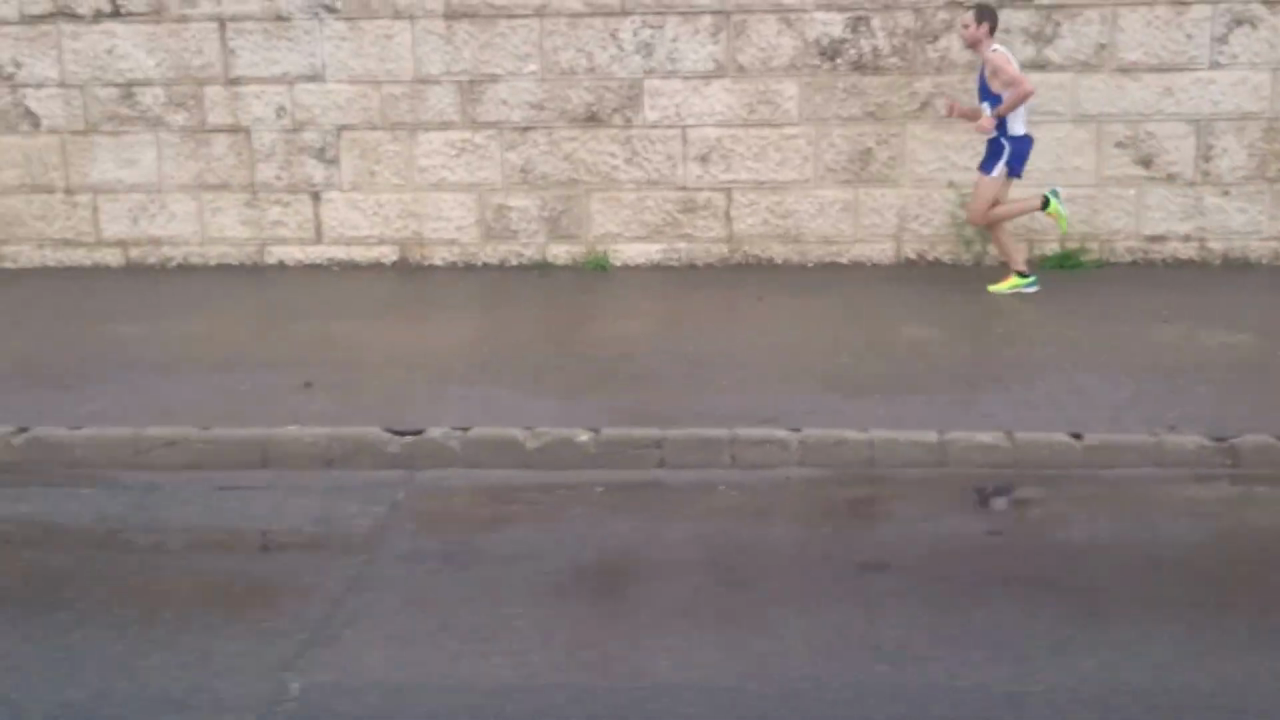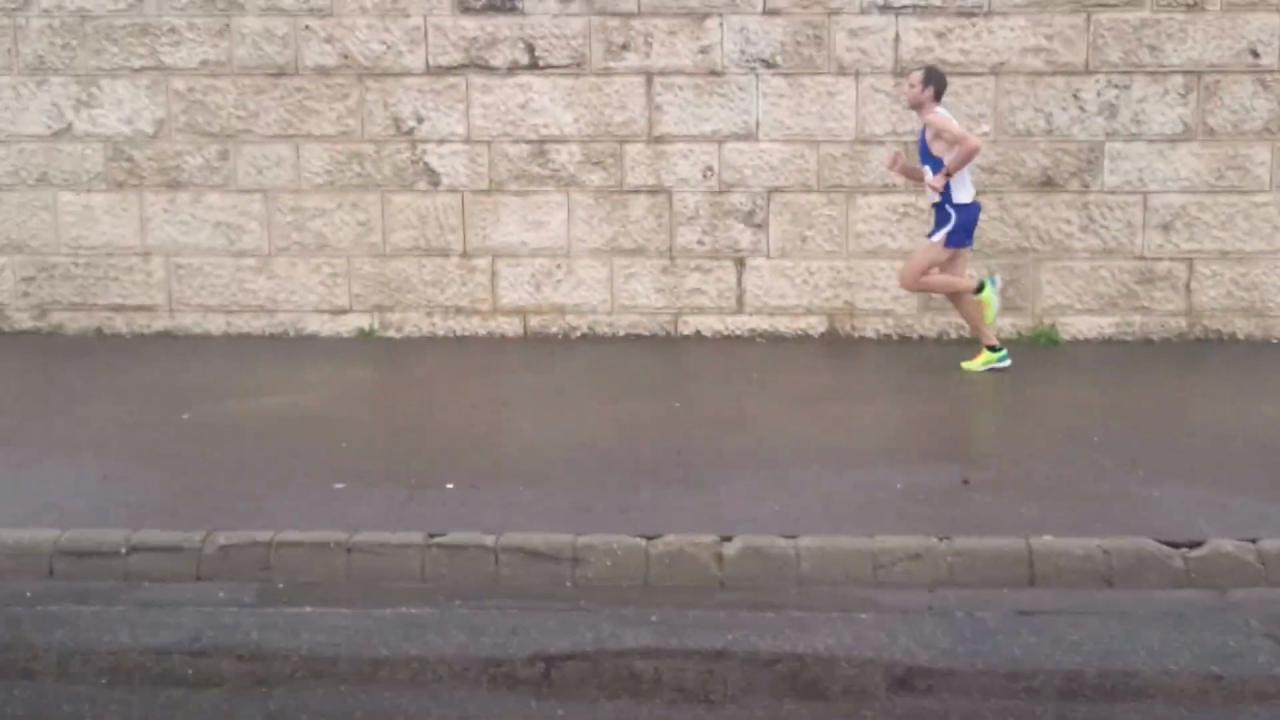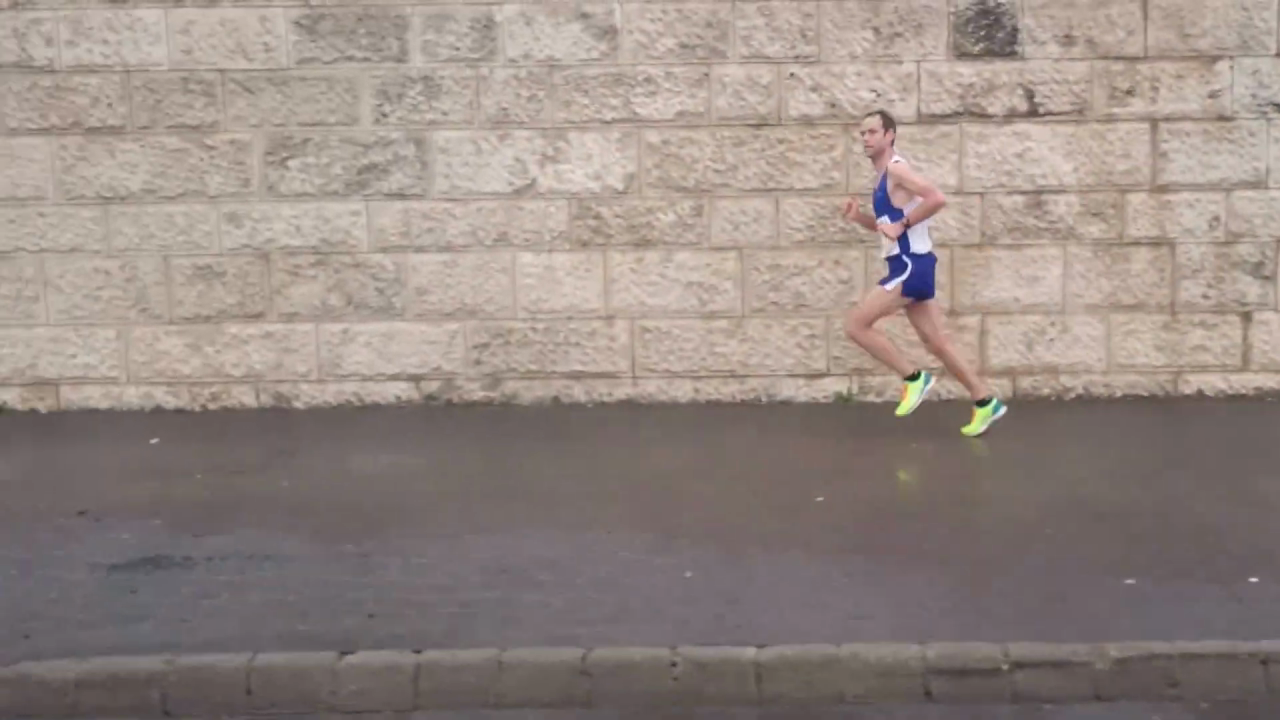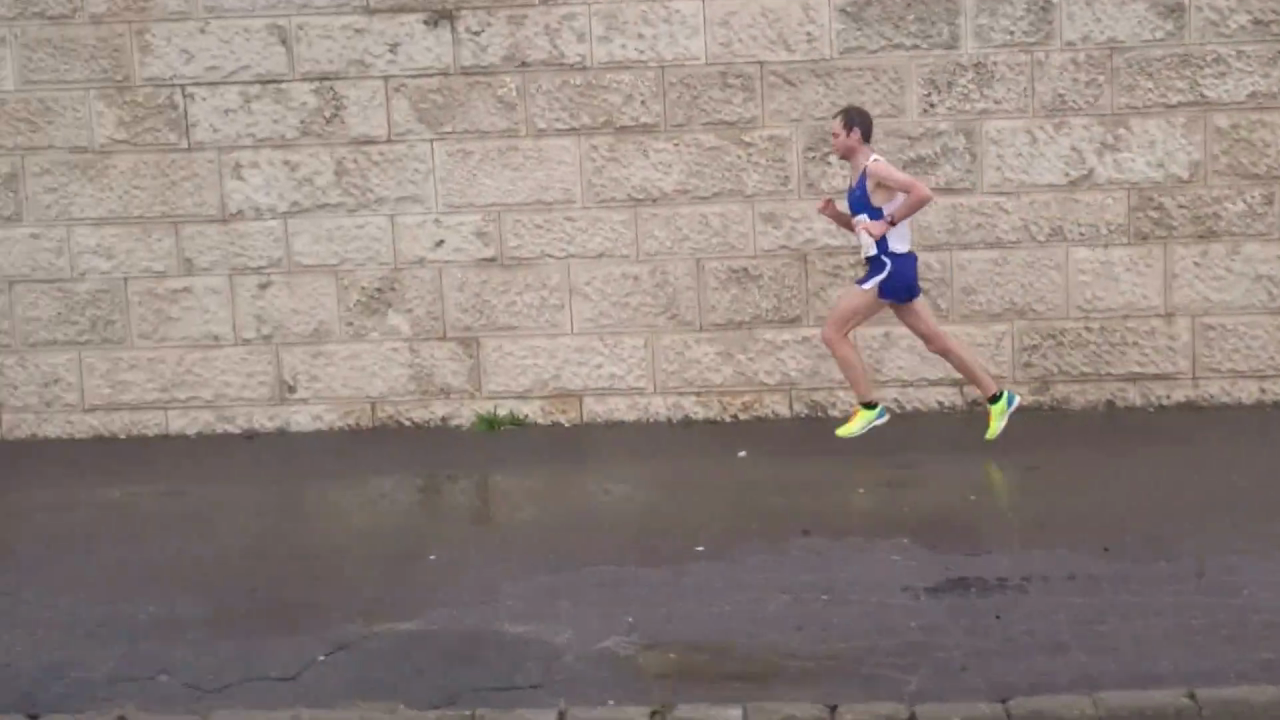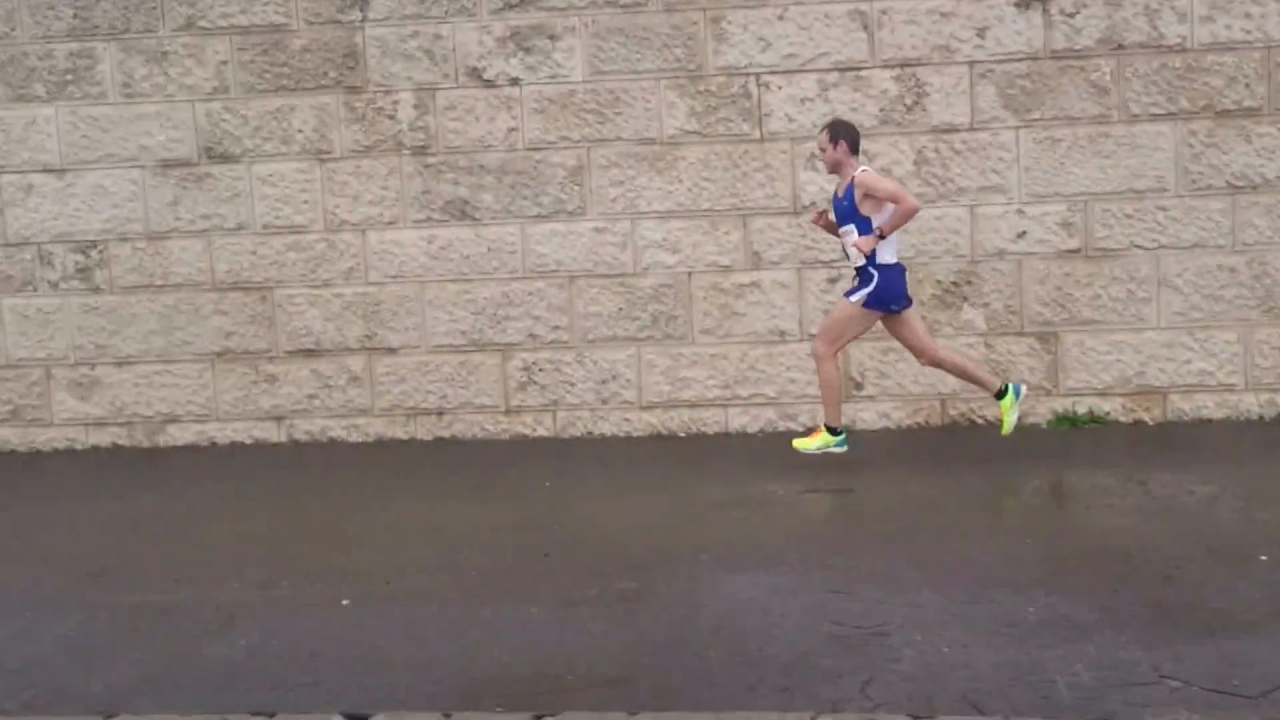
dt=0.7s
person 1, frame 1
left shoulder: (995, 57)
right shoulder: (993, 60)
left elbow: (1027, 88)
left wrist: (995, 116)
right wrist: (962, 112)
left hip: (1007, 147)
right hip: (1002, 145)
left knee: (978, 217)
right knee: (987, 217)
left ankle: (1045, 203)
right ankle: (1022, 275)
person 1, frame 2
left shoulder: (937, 119)
right shoulder: (931, 124)
left elbow: (973, 144)
left wrist: (944, 175)
right wrist: (903, 166)
left hip: (956, 215)
right hip: (952, 213)
left knee: (910, 280)
right knee: (955, 290)
left ankle: (980, 287)
right ankle: (993, 349)
person 1, frame 3
left shoulder: (898, 169)
right shoulder: (886, 176)
left elbow: (939, 198)
left wrist: (902, 225)
right wrist: (859, 217)
left hip: (911, 267)
right hip: (906, 267)
left knee: (855, 326)
right knee: (936, 345)
left ankle: (914, 377)
right ankle: (986, 404)
person 1, frame 4
left shoulder: (876, 169)
right shoulder: (861, 173)
left elbow: (923, 192)
left wrist: (884, 224)
right wrist: (837, 216)
left hip: (891, 268)
right hip: (888, 268)
left knee: (831, 331)
right knee: (936, 340)
left ankle: (870, 406)
right ankle: (998, 398)
person 1, frame 5
left shoulder: (864, 179)
right shoulder: (844, 185)
left elbow: (911, 203)
left wrist: (874, 236)
right wrist: (826, 223)
left hip: (879, 279)
right hip: (875, 278)
left knee: (823, 347)
right knee: (928, 353)
left ankle: (833, 433)
right ankle: (1004, 392)
